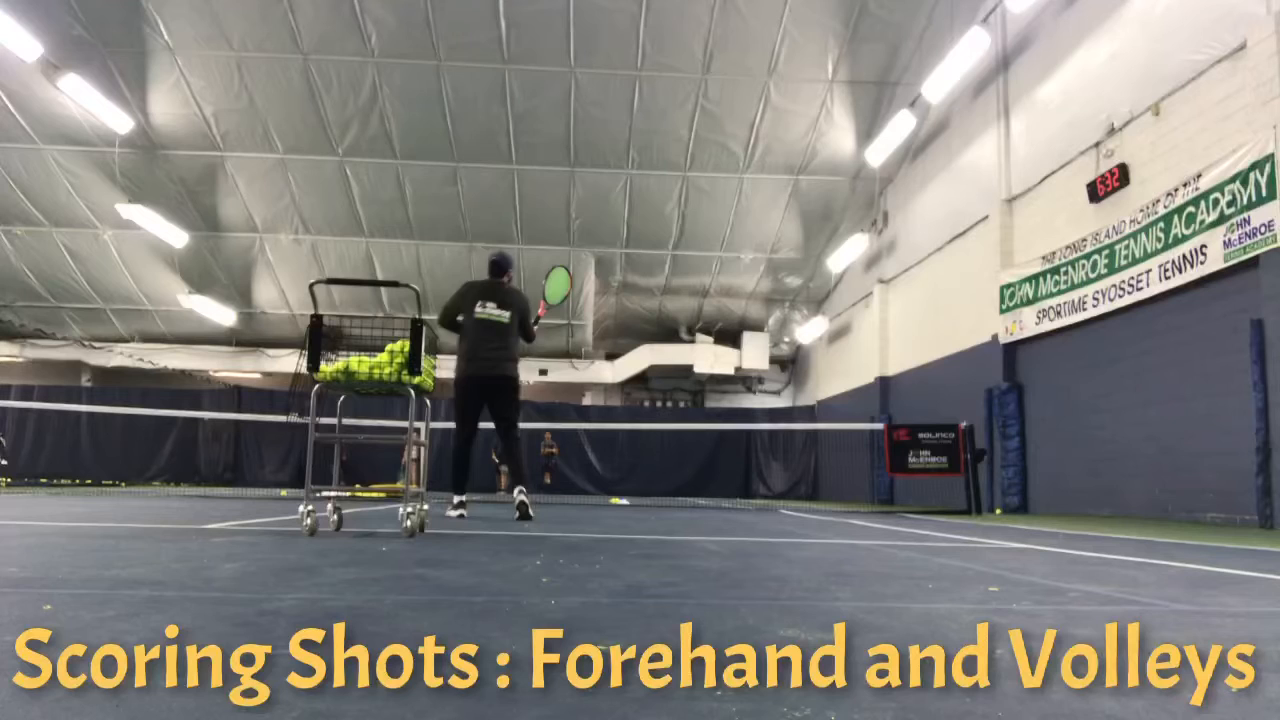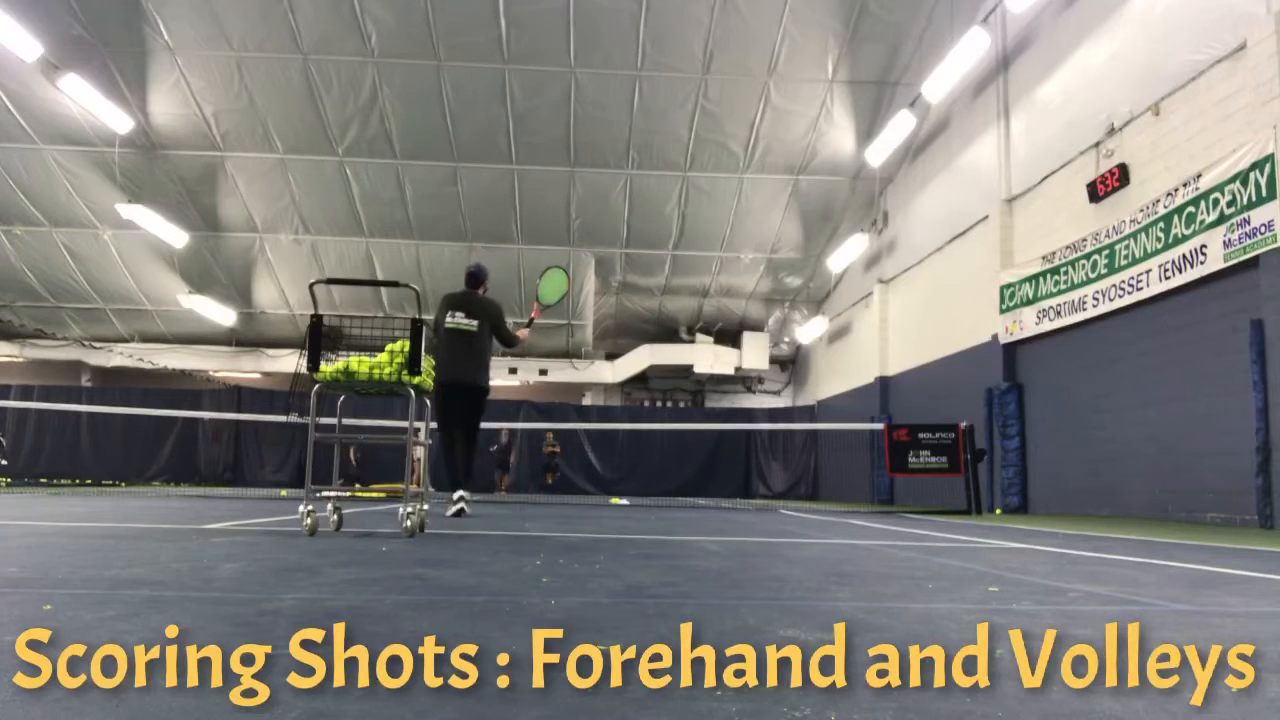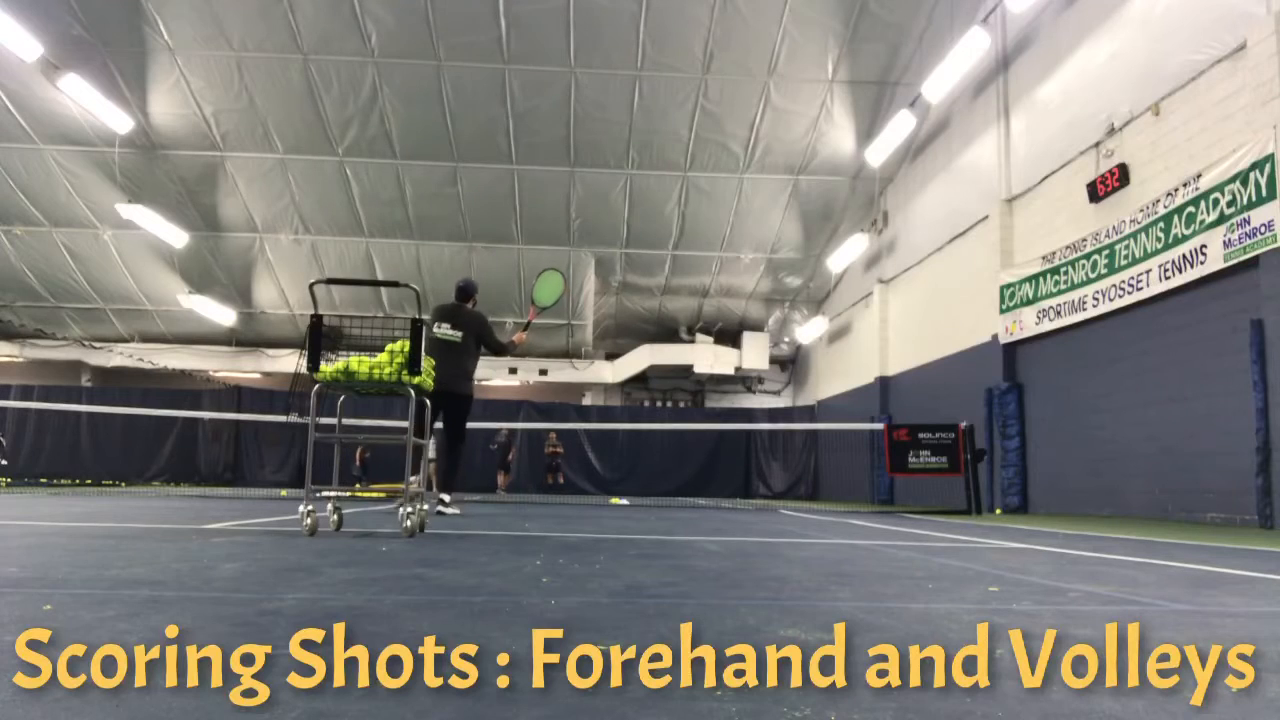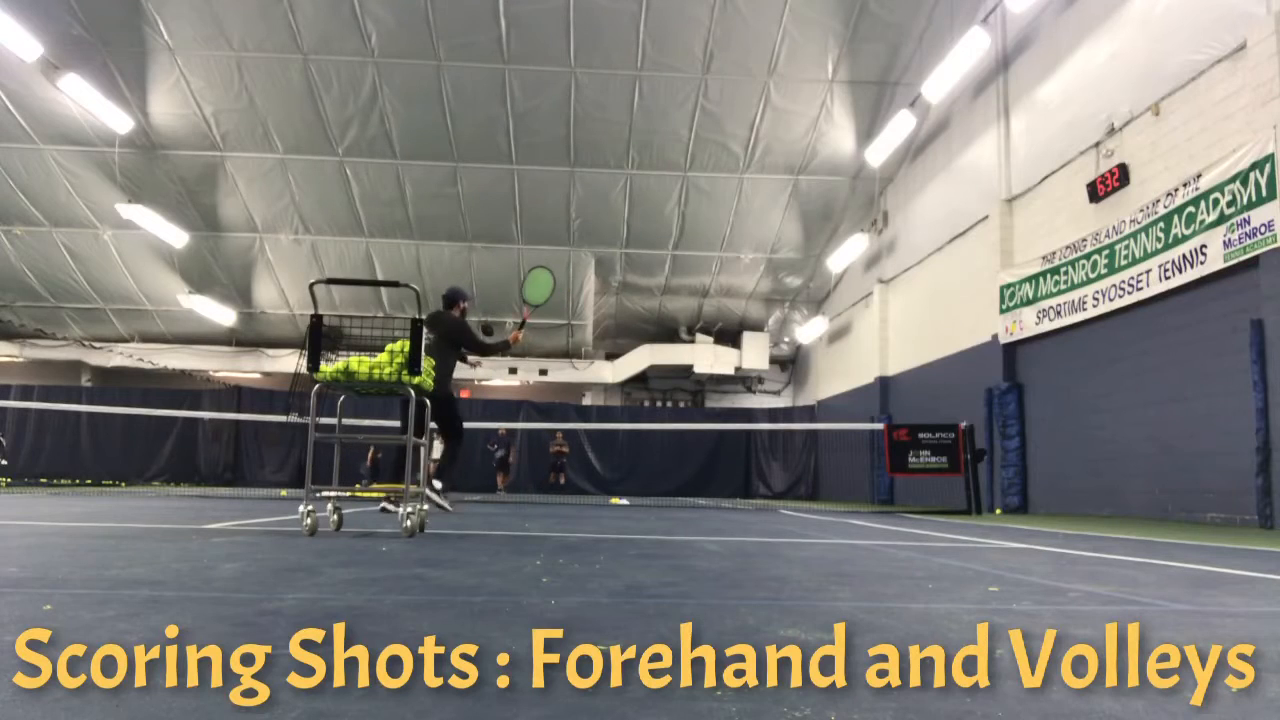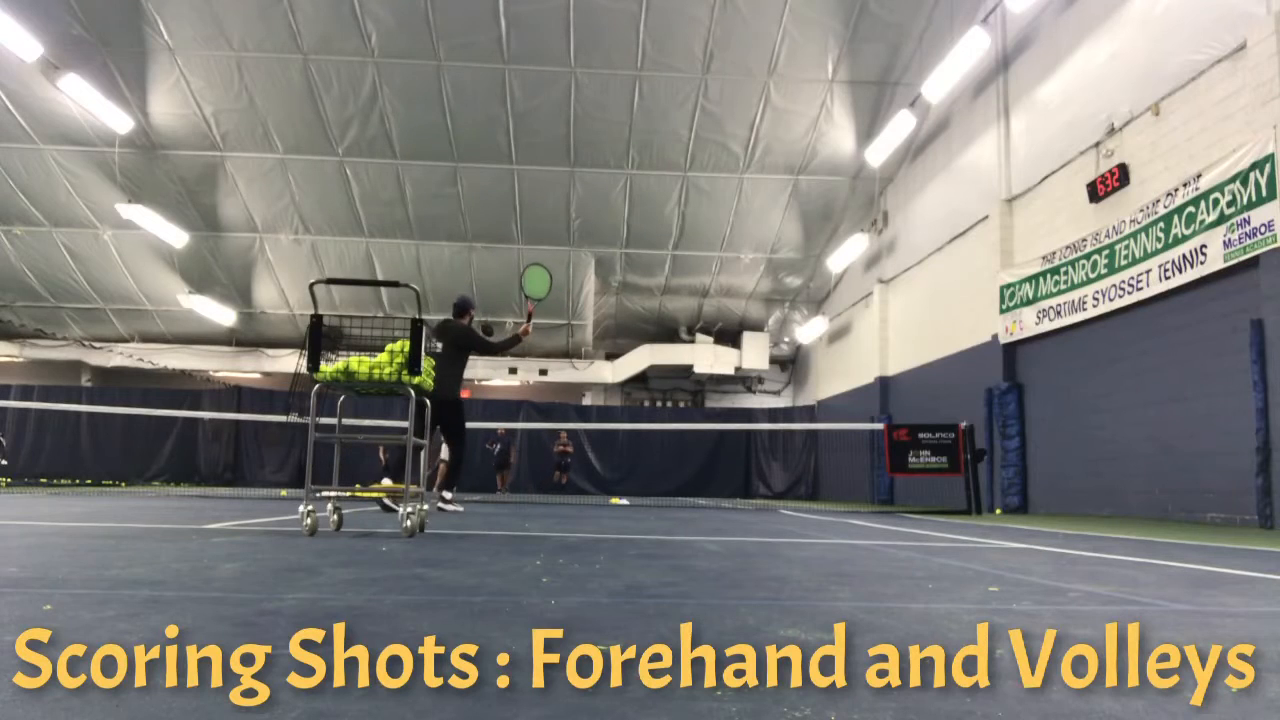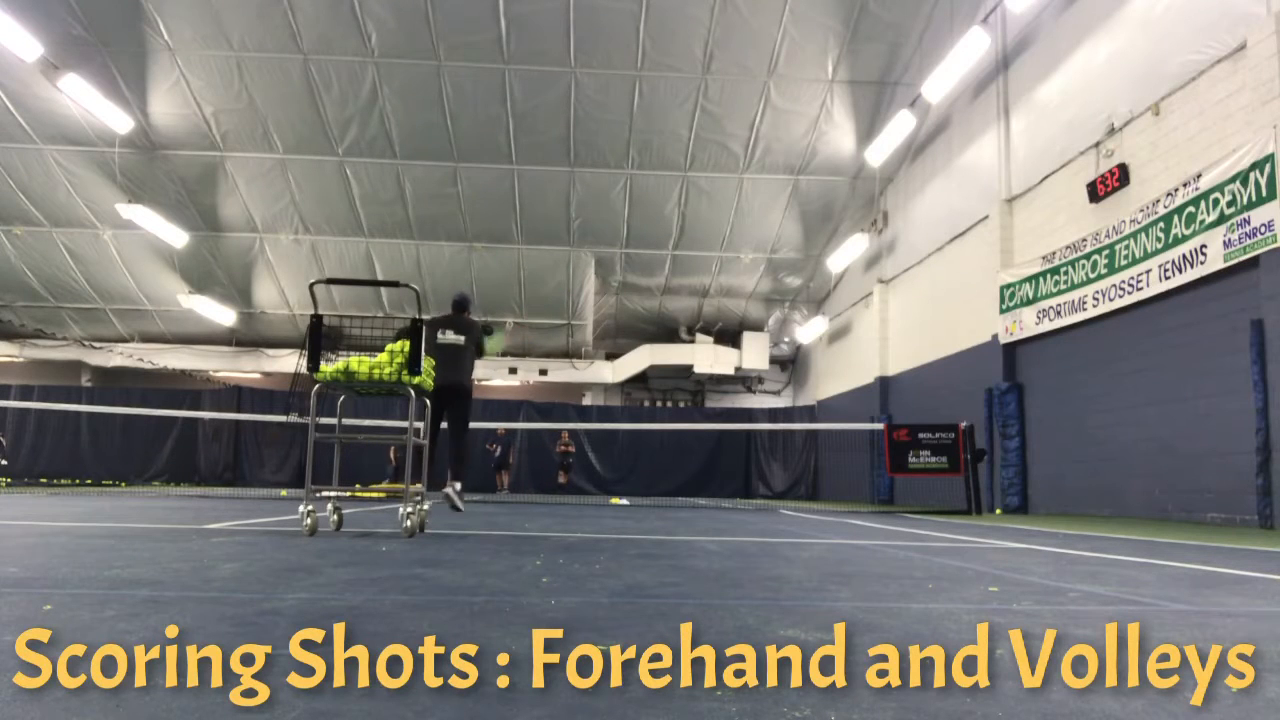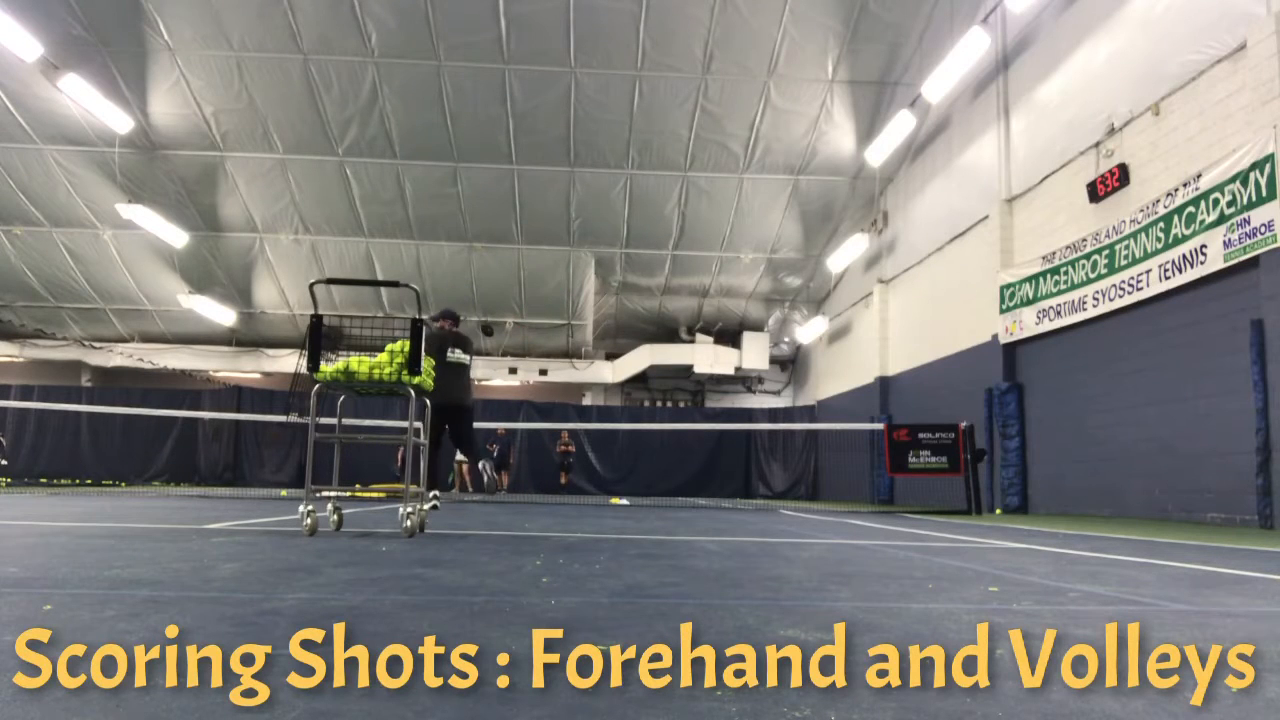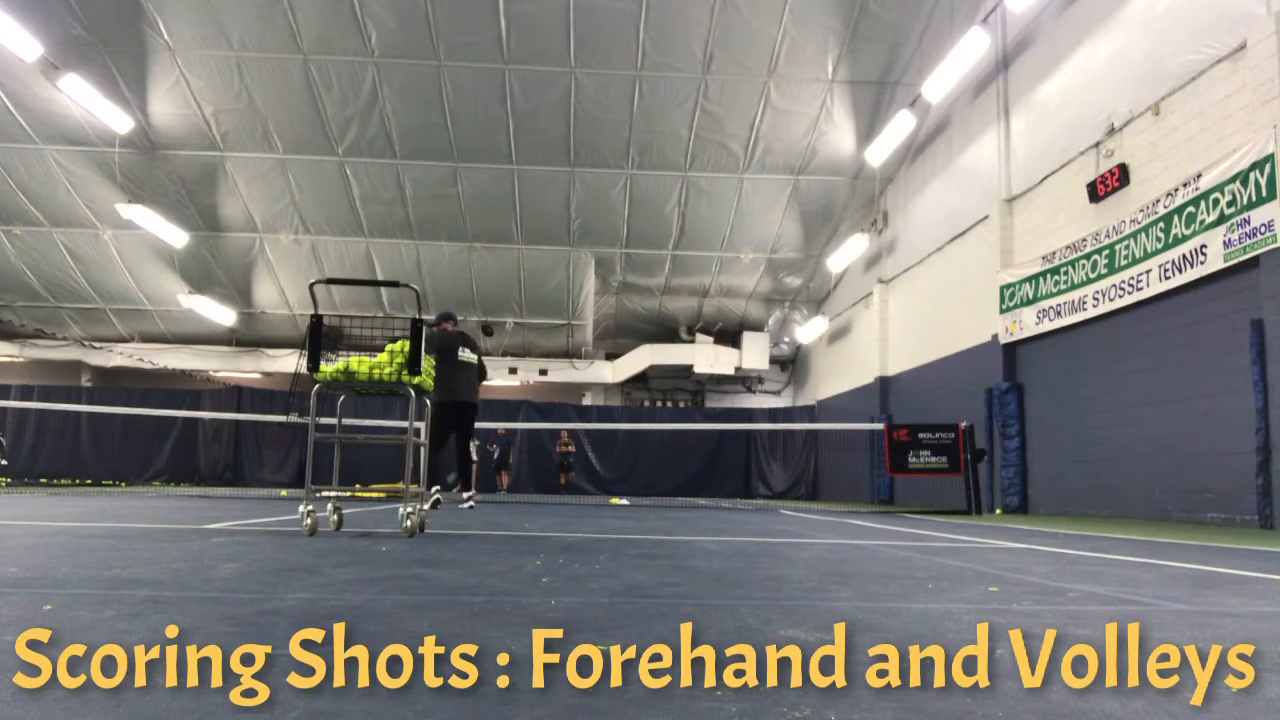
dt=0.3s
person 1, frame 1
left shoulder: (470, 290)
right shoulder: (518, 298)
left elbow: (444, 320)
right elbow: (529, 337)
right wrist: (533, 327)
left hip: (470, 373)
right hip: (505, 375)
left knee: (464, 437)
right knee: (509, 436)
left ankle: (459, 500)
right ankle: (520, 491)
person 1, frame 2
left shoulder: (447, 301)
right shoulder: (491, 307)
right elbow: (507, 341)
right wrist: (520, 336)
left hip: (444, 379)
right hip: (474, 382)
left knee: (448, 436)
right knee: (467, 438)
left ankle: (458, 496)
right ankle: (462, 491)
person 1, frame 3
left shoulder: (438, 313)
right shoulder: (477, 319)
right elbow: (497, 349)
right wrist: (515, 342)
right hip: (459, 389)
left knee: (418, 437)
right knee: (453, 443)
right ankle: (444, 497)
person 1, frame 4
left shoulder: (430, 320)
right shoulder: (456, 324)
right elbow: (482, 349)
left wrist: (464, 357)
right wrist: (510, 342)
right hip: (436, 390)
right knee: (454, 437)
right ankle: (437, 485)
person 1, frame 5
left shoulder: (438, 329)
right shoulder: (462, 332)
right elbow: (493, 349)
right wrist: (519, 336)
left hip: (424, 395)
right hip: (446, 398)
right knee: (458, 447)
right ankle: (445, 495)
person 1, frame 6
left shoulder: (433, 324)
right shoulder: (475, 328)
right elbow: (479, 353)
left hip: (435, 386)
right hip: (460, 387)
left knee: (429, 438)
right knee: (458, 437)
right ankle: (454, 486)
person 1, frame 7
left shoulder: (434, 338)
right shoulder: (467, 343)
left hip: (437, 401)
right hip: (462, 402)
left knee: (431, 448)
right knee: (467, 443)
left ankle: (432, 494)
right ankle: (482, 463)
person 1, frame 8
left shoulder: (445, 337)
right shoulder: (473, 344)
left elbow: (425, 345)
right elbow: (482, 374)
left hip: (448, 400)
right hip: (471, 402)
left knee: (434, 446)
right knee: (463, 448)
left ankle: (434, 490)
right ankle: (468, 494)
